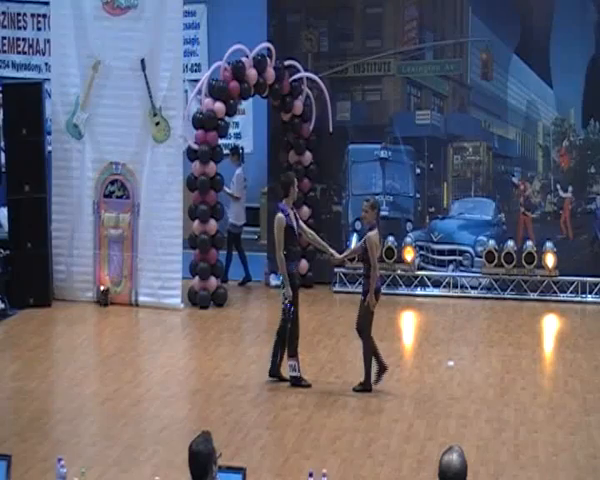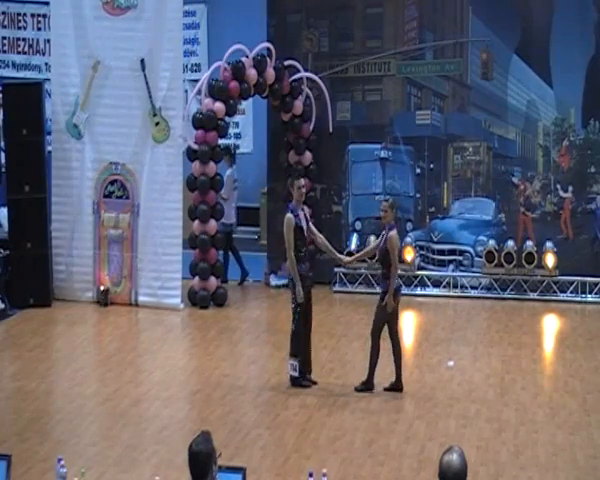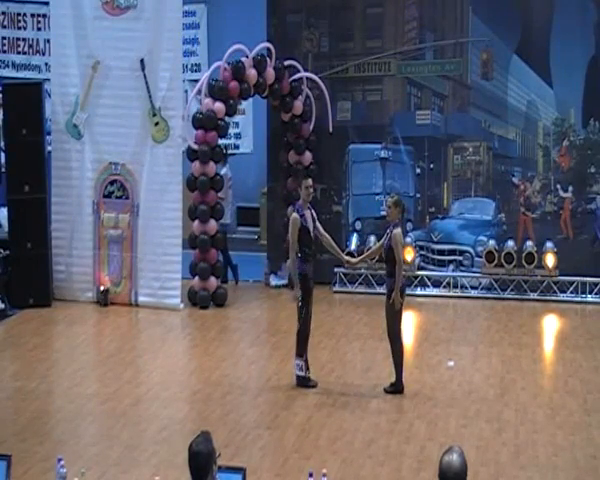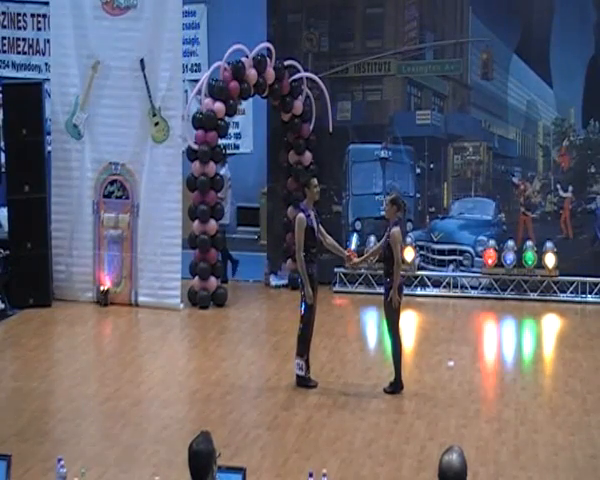
dt=0.7s
person 1, frame 1
left shoulder: (293, 212)
right shoulder: (281, 217)
left elbow: (309, 234)
right elbow: (279, 254)
left wrist: (330, 251)
right wrist: (287, 285)
left hip: (294, 272)
right hip: (288, 274)
left knee: (286, 322)
right knee: (292, 323)
left ankle: (274, 368)
right ankle: (294, 374)
person 1, frame 2
left shoulder: (304, 212)
right shoulder: (290, 217)
left elbow: (318, 238)
right elbow: (290, 254)
left wrist: (337, 256)
right wrist: (297, 285)
left hip: (307, 271)
right hip: (297, 273)
left knee: (307, 323)
right knee: (299, 324)
left ankle: (304, 370)
right ankle: (295, 374)
person 1, frame 3
left shoulder: (311, 212)
right shoulder: (296, 216)
left elbow: (324, 237)
right elbow: (292, 253)
left wrist: (343, 257)
right wrist: (295, 285)
left hip: (310, 269)
right hip: (301, 272)
left knee: (305, 322)
right knee: (304, 322)
left ankle: (303, 371)
right ankle: (301, 374)
person 1, frame 4
left shoulder: (313, 213)
right shoulder: (302, 217)
left elbow: (326, 239)
right elbow: (299, 254)
left wrist: (345, 254)
right wrist: (307, 286)
left hip: (314, 271)
right hip: (307, 273)
left knee: (310, 323)
right knee: (306, 323)
left ankle: (305, 371)
right ankle: (301, 375)
person 2, frame 1
left shoulder: (371, 235)
right shoulder: (371, 233)
left elbow: (374, 266)
right elbow: (358, 249)
left wrist: (371, 293)
right wrist: (341, 257)
left hip: (371, 287)
right hip: (369, 286)
left knee: (365, 332)
right knee: (361, 328)
left ankle: (367, 382)
right ankle: (380, 365)
person 2, frame 2
left shoulder: (392, 235)
right shoulder: (385, 233)
left elbow: (395, 266)
right elbow: (372, 249)
left wrist: (390, 295)
right wrist: (351, 259)
left hip: (390, 289)
right hip: (389, 288)
left knee: (375, 334)
right knee: (393, 335)
left ankle: (369, 380)
right ankle: (398, 381)
person 2, frame 3
left shoulder: (397, 232)
right shoulder: (390, 230)
left elbow: (400, 263)
right elbow: (377, 249)
left wrist: (396, 291)
right wrist: (357, 260)
left hip: (395, 287)
right hip: (391, 286)
left knee: (394, 335)
right knee: (394, 335)
left ankle: (398, 383)
right ankle: (398, 380)
person 2, frame 4
left shoulder: (395, 230)
right shoulder: (391, 229)
left elbow: (398, 262)
right elbow: (378, 248)
left wrist: (394, 290)
right wrist: (360, 260)
left hip: (393, 286)
right hip: (389, 284)
left knee: (393, 333)
right knee: (393, 333)
left ankle: (397, 382)
right ankle: (397, 380)
person 3, frame 1
left shoulder: (238, 173)
right shoulder: (240, 172)
left elbow: (237, 196)
left wrist: (224, 189)
right wrist: (227, 189)
left hip: (235, 217)
right hip: (237, 216)
left knee: (230, 246)
right knee: (237, 246)
left ankle: (225, 275)
right ankle: (247, 275)
person 3, frame 2
left shoulder: (228, 174)
right shoulder: (233, 172)
left elbow: (225, 196)
right wrist: (219, 190)
left hip: (226, 216)
right hip: (230, 215)
left knee: (226, 246)
right knee: (230, 245)
left ankle: (224, 276)
right ankle: (243, 271)
person 3, frame 3
left shoulder: (223, 173)
right shoulder: (227, 170)
left elbow: (221, 196)
left hip: (223, 216)
right hip: (226, 215)
left knee: (223, 246)
right knee: (223, 246)
right ankle: (225, 275)
person 3, frame 4
left shoulder: (223, 173)
right shoulder: (226, 171)
left elbow: (221, 197)
left hip: (221, 216)
right hip: (224, 216)
left knee: (221, 245)
right knee: (222, 245)
left ankle: (224, 275)
